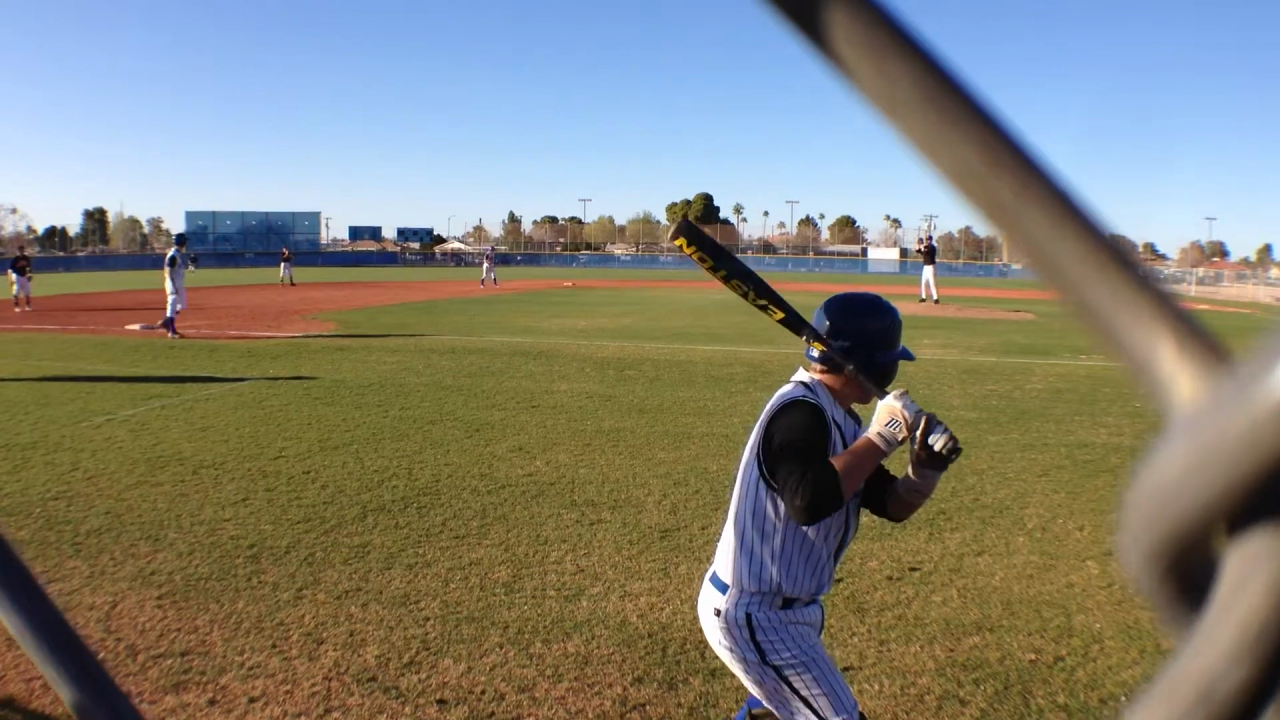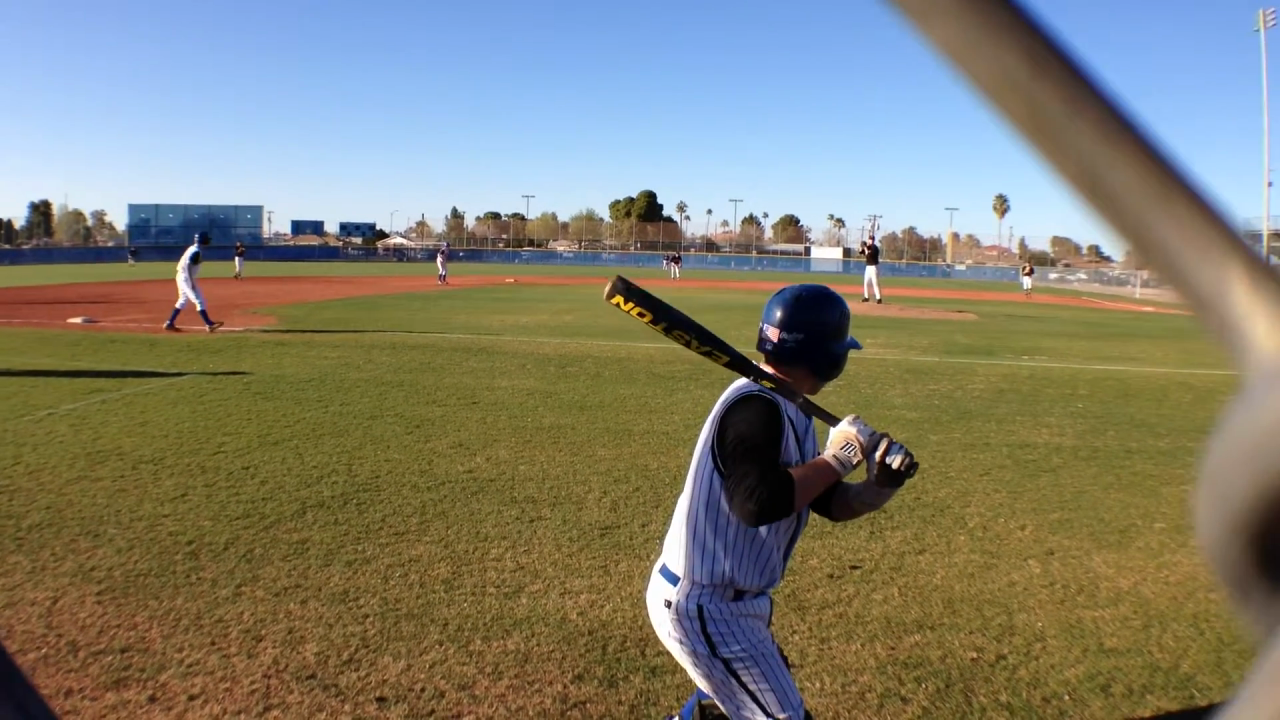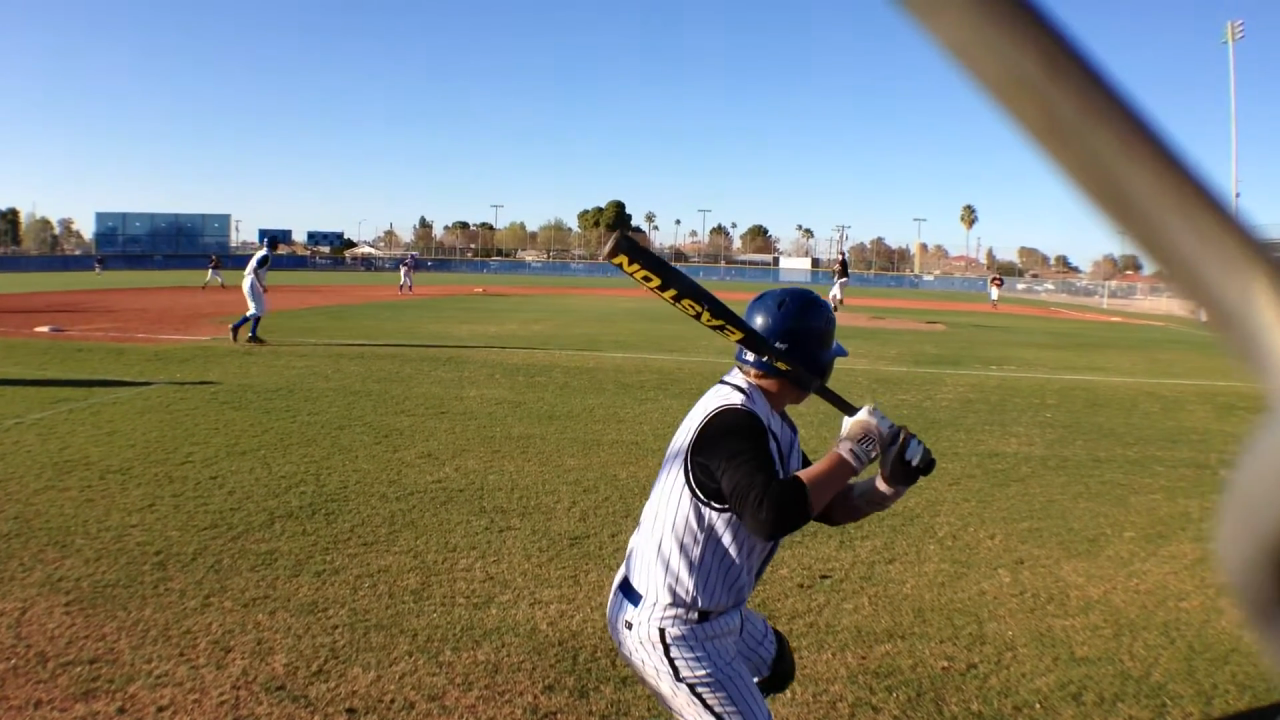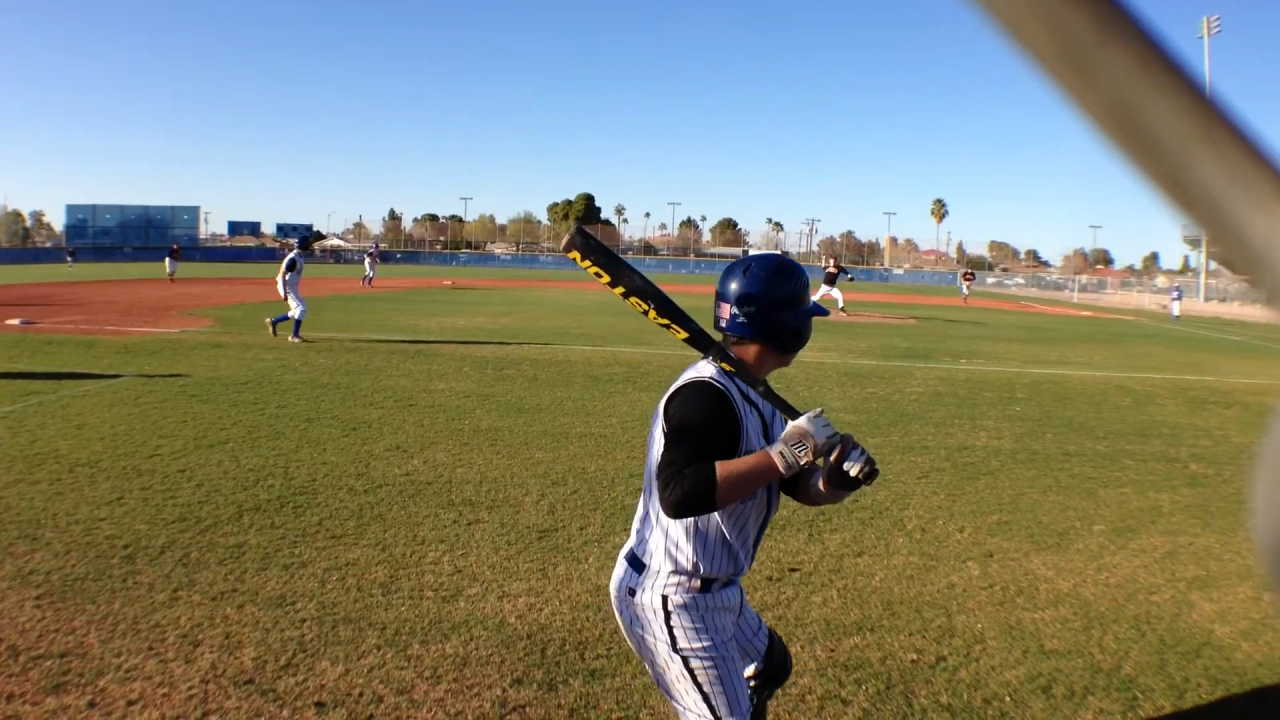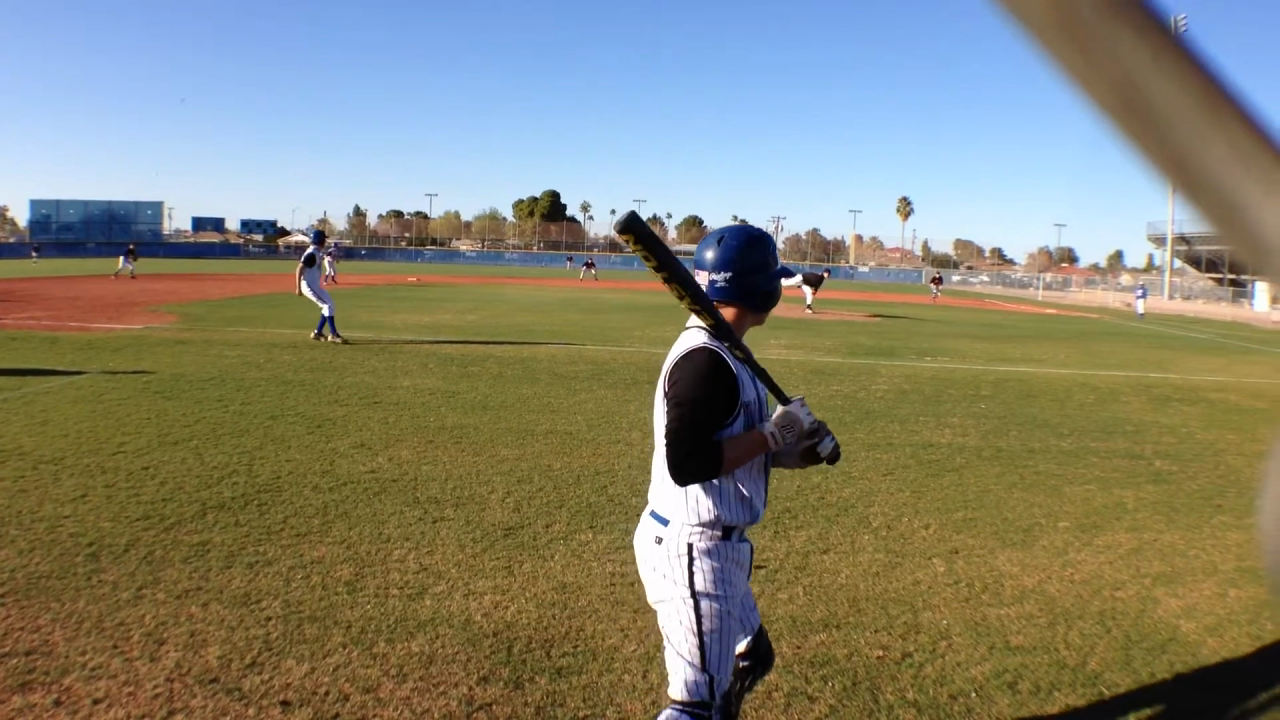
dt=1s
person 1, frame 1
left shoulder: (839, 417)
right shoulder: (800, 411)
left elbow: (891, 504)
right elbow: (808, 502)
left wrist: (925, 470)
right wrist: (881, 437)
left hip: (775, 605)
right hip: (757, 615)
person 1, frame 2
left shoulder: (786, 411)
right shoulder: (755, 407)
left elbow: (831, 503)
right elbow: (758, 504)
left wrist: (880, 485)
right wrist: (838, 456)
left hip: (712, 596)
right hip: (707, 606)
person 1, frame 3
left shoulder: (768, 419)
right shoulder: (733, 421)
left elbow: (826, 506)
right elbow: (769, 517)
left wrist: (888, 485)
right wrist: (852, 452)
left hip: (707, 609)
right hip: (670, 626)
left knee: (774, 667)
person 1, frame 4
left shoulder: (753, 392)
right shoulder: (705, 393)
left elbow: (800, 486)
right elbow: (679, 495)
left wrist: (837, 477)
right wrist: (784, 454)
left hip: (710, 589)
right hip: (672, 598)
left knee: (767, 669)
person 1, frame 5
left shoulder: (718, 350)
right shoulder: (705, 359)
left elbow: (734, 443)
right elbow: (686, 464)
left wrist: (798, 449)
right wrist: (774, 432)
left hip: (705, 546)
right hip: (692, 551)
left knee: (749, 659)
